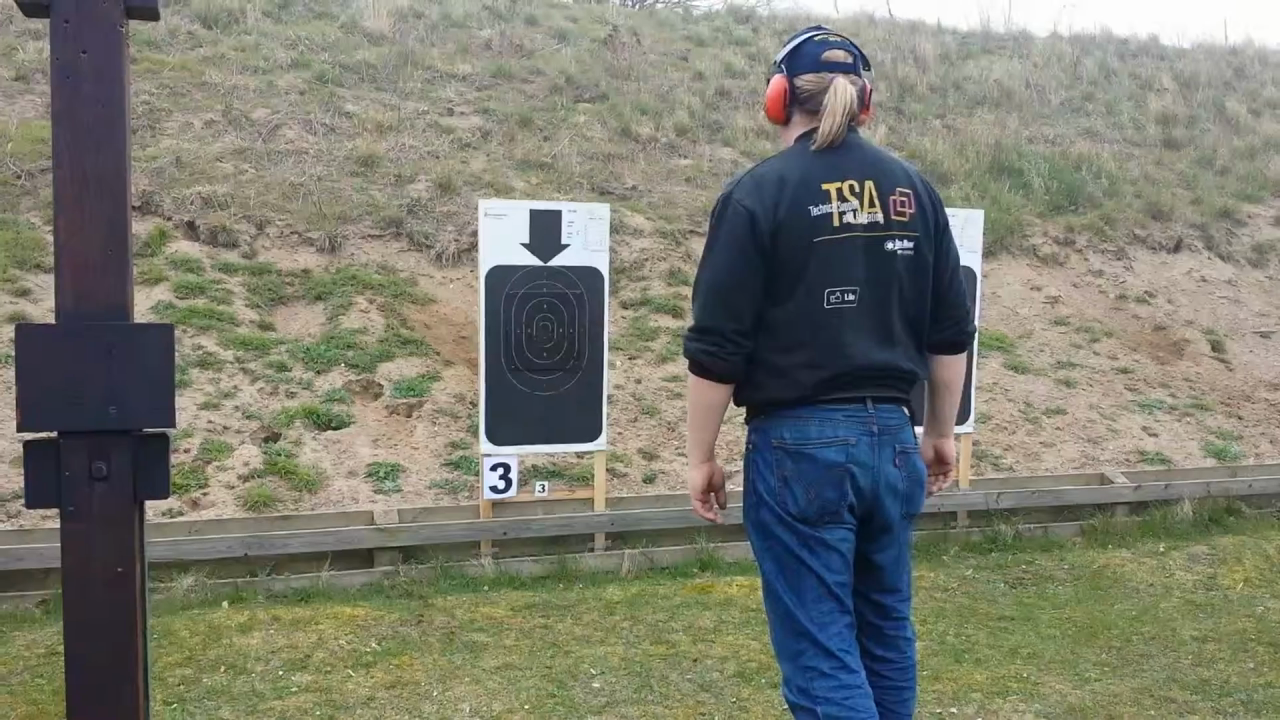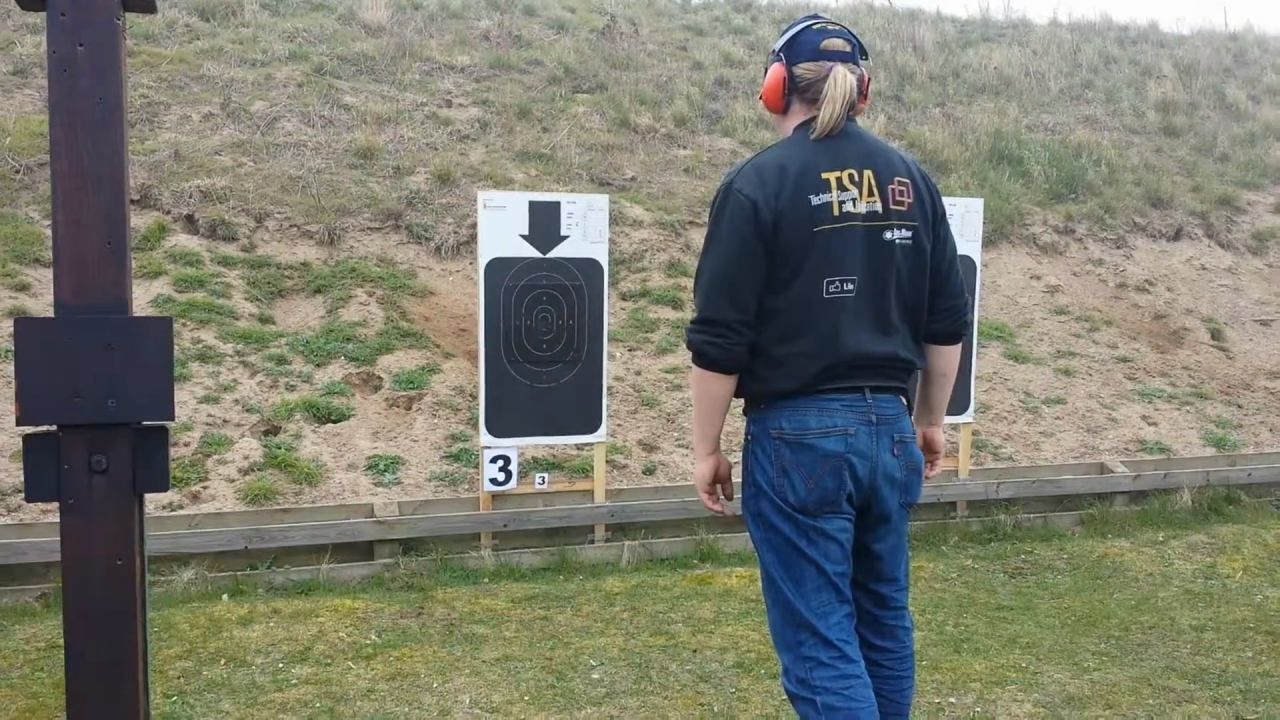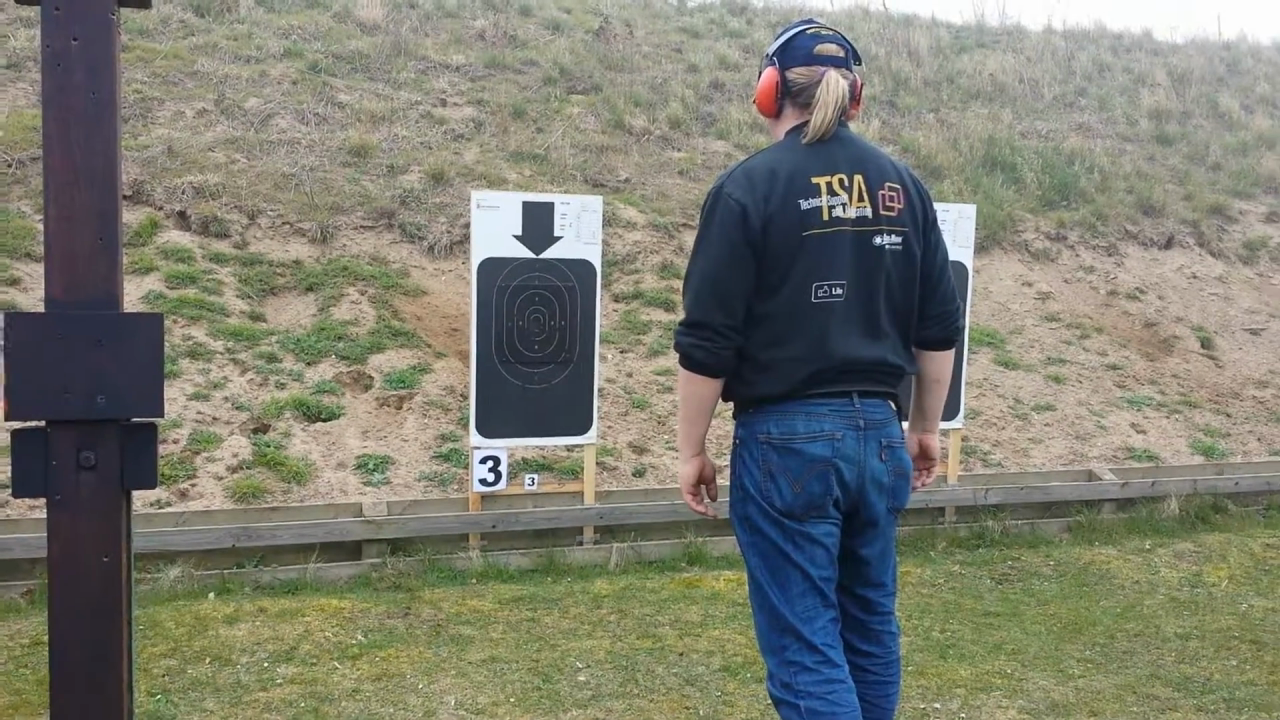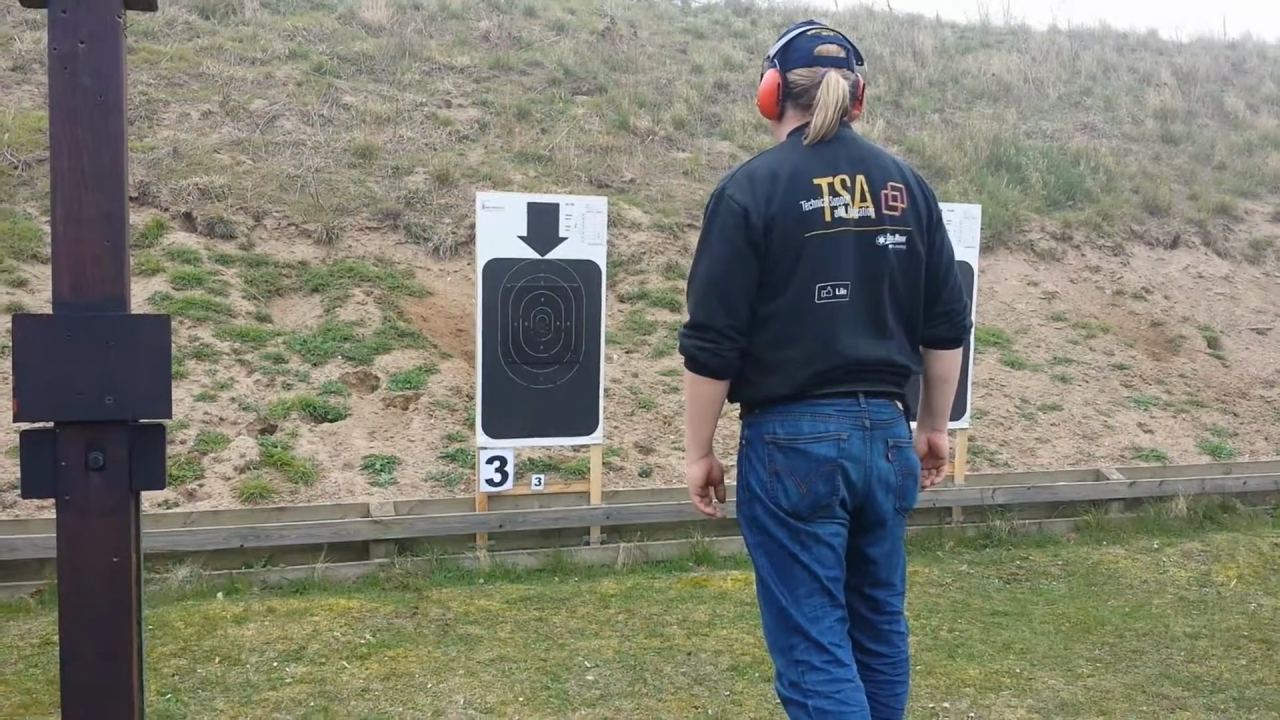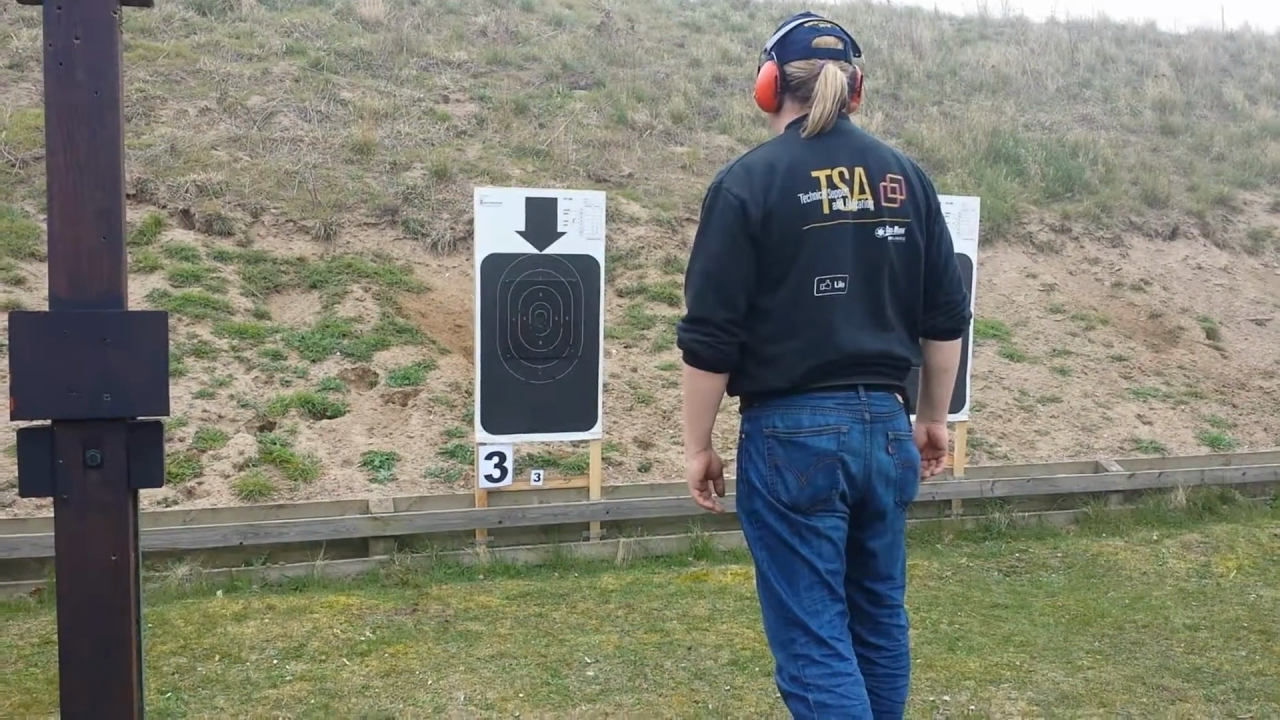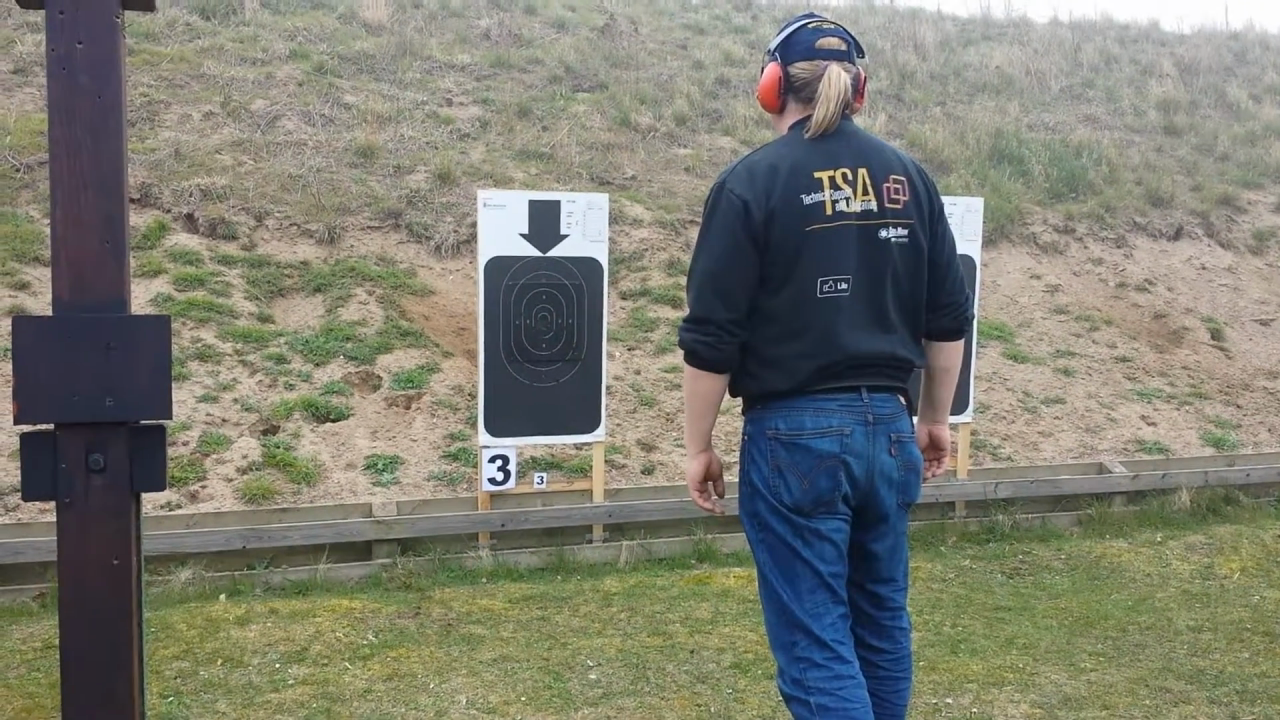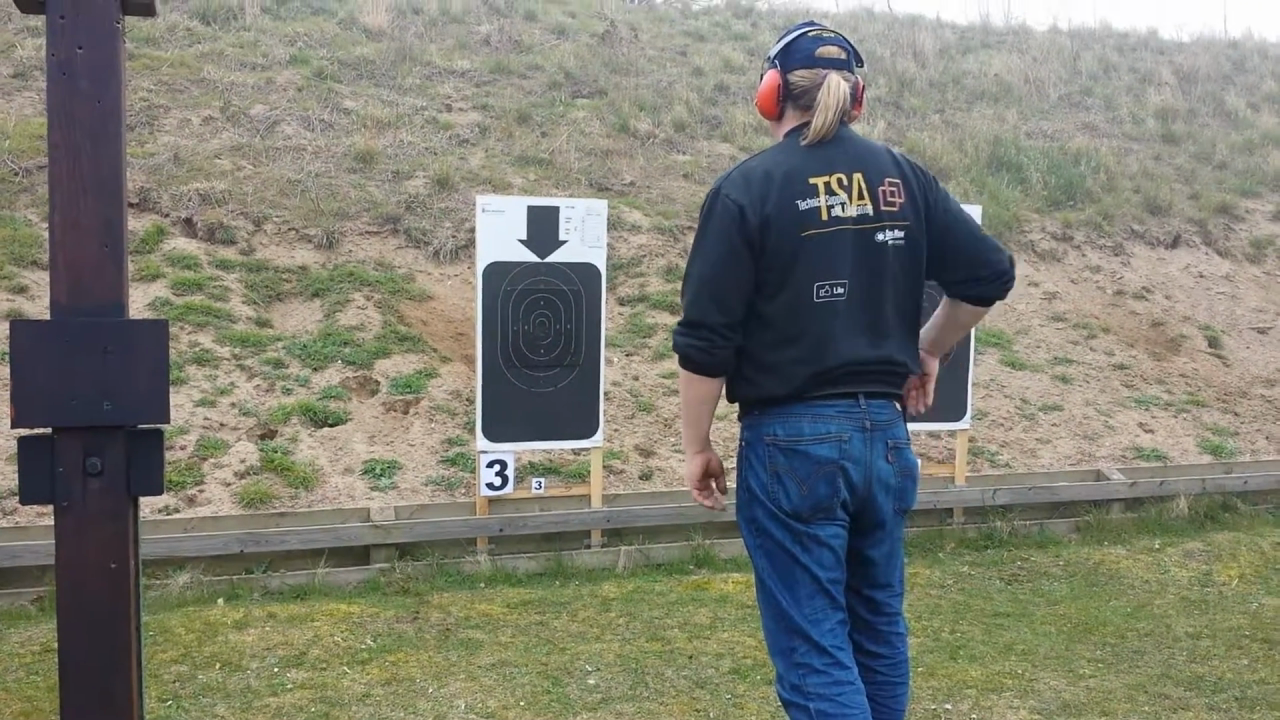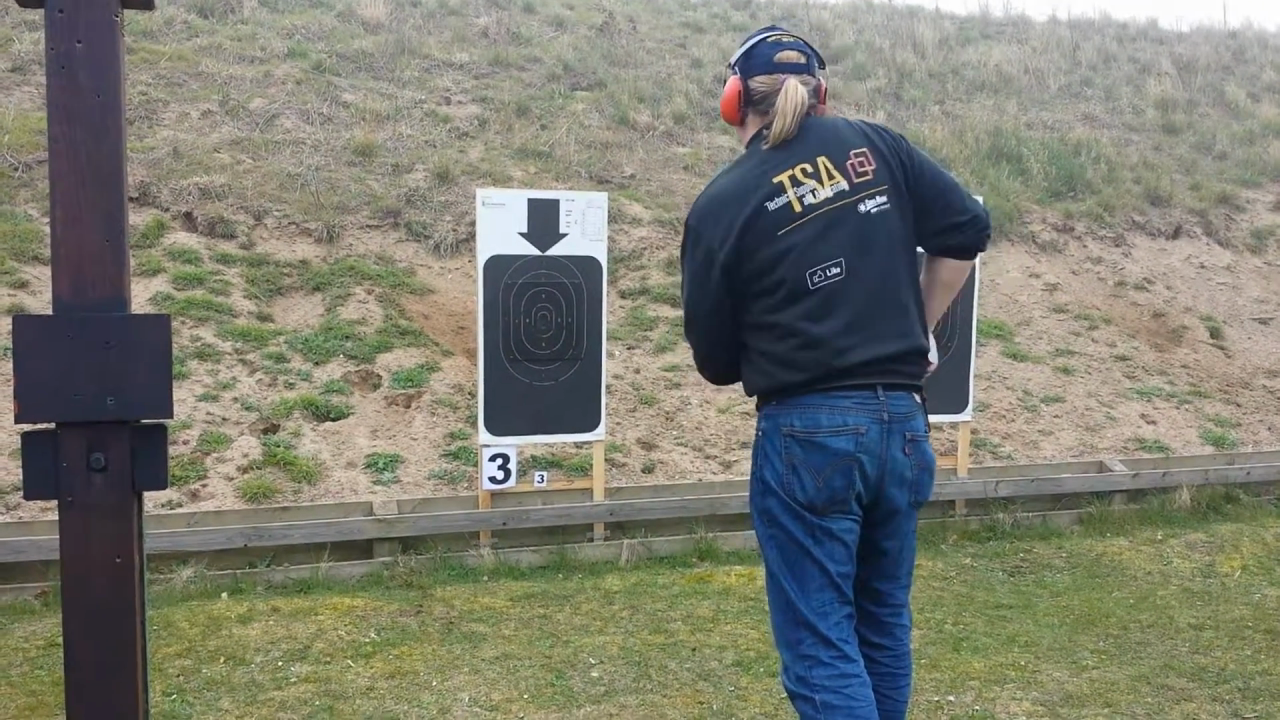
dt=0.4s
person 1, frame 1
left shoulder: (757, 192)
right shoulder: (913, 189)
left elbow: (716, 348)
right elbow: (951, 333)
left wrist: (701, 456)
right wrist: (940, 432)
left hip: (801, 445)
right hip: (891, 438)
left knee: (820, 649)
right knee: (886, 628)
person 1, frame 2
left shoulder: (758, 182)
right shoulder: (910, 178)
left elbow: (719, 339)
right elbow: (947, 320)
left wrist: (707, 447)
right wrist: (928, 418)
left hip: (799, 434)
right hip: (887, 427)
left knee: (819, 639)
right knee: (883, 617)
person 1, frame 3
left shoulder: (749, 186)
right shoulder: (901, 185)
left elbow: (707, 341)
right elbow: (939, 327)
left wrist: (691, 449)
right wrist: (923, 427)
left hip: (786, 439)
right hip: (876, 434)
left knee: (803, 645)
right knee: (870, 623)
person 1, frame 4
left shoulder: (751, 188)
right shoulder: (906, 185)
left elbow: (711, 343)
right elbow: (946, 326)
left wrist: (698, 451)
right wrist: (933, 425)
left hip: (792, 439)
right hip: (884, 433)
left knee: (812, 643)
right knee: (878, 622)
person 1, frame 5
left shoulder: (748, 181)
right shoulder: (904, 176)
left elbow: (710, 336)
right elbow: (945, 316)
left wrist: (698, 445)
right wrist: (932, 417)
left hip: (793, 433)
right hip: (884, 426)
left knee: (813, 638)
right knee: (879, 617)
person 1, frame 6
left shoulder: (751, 181)
right shoulder: (907, 177)
left elbow: (711, 337)
right elbow: (948, 317)
left wrist: (698, 445)
right wrist: (934, 417)
left hip: (795, 436)
right hip: (886, 429)
left knee: (814, 643)
right knee: (882, 621)
person 1, frame 7
left shoulder: (746, 188)
right shoulder: (904, 177)
left elbow: (704, 341)
right elbow: (990, 276)
left wrist: (698, 447)
right wrist: (925, 353)
left hip: (792, 441)
right hip: (883, 436)
left knee: (814, 648)
right knee: (879, 627)
person 1, frame 8
left shoulder: (720, 205)
right shoulder: (876, 146)
left elbow: (716, 361)
right elbow: (965, 232)
left hip: (807, 435)
right hip: (901, 425)
left knee: (820, 641)
right knee: (884, 622)
